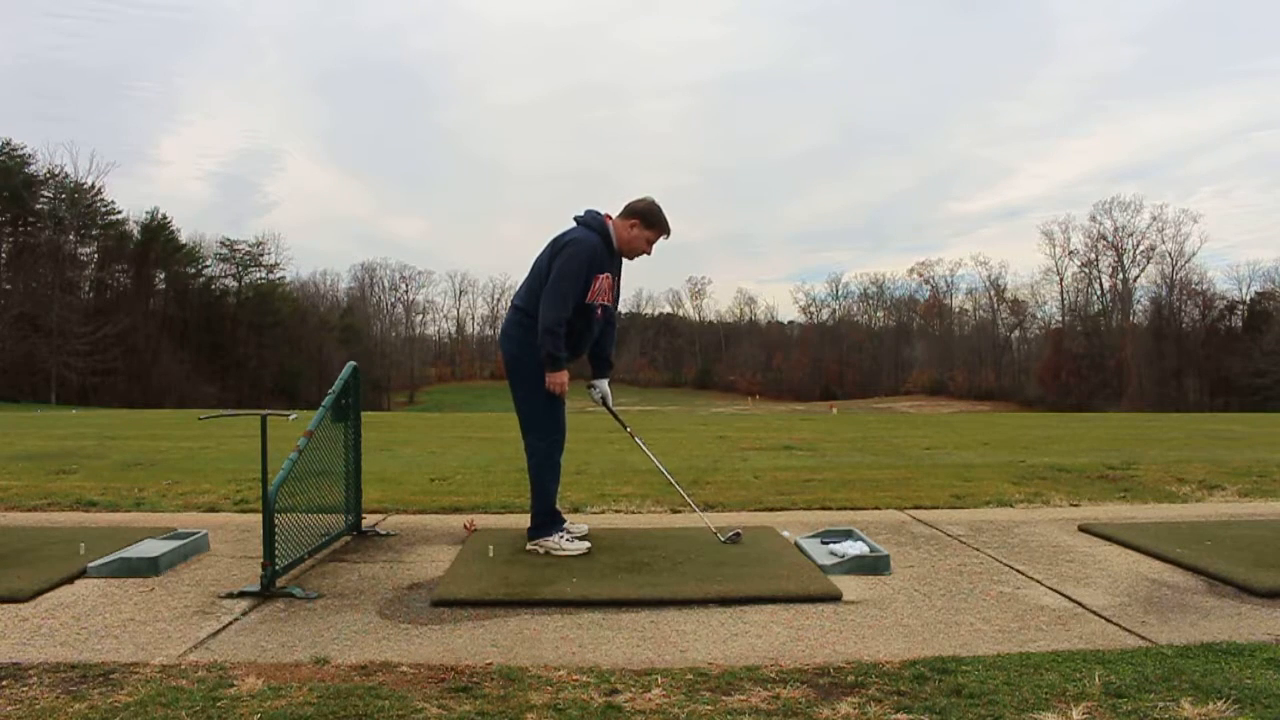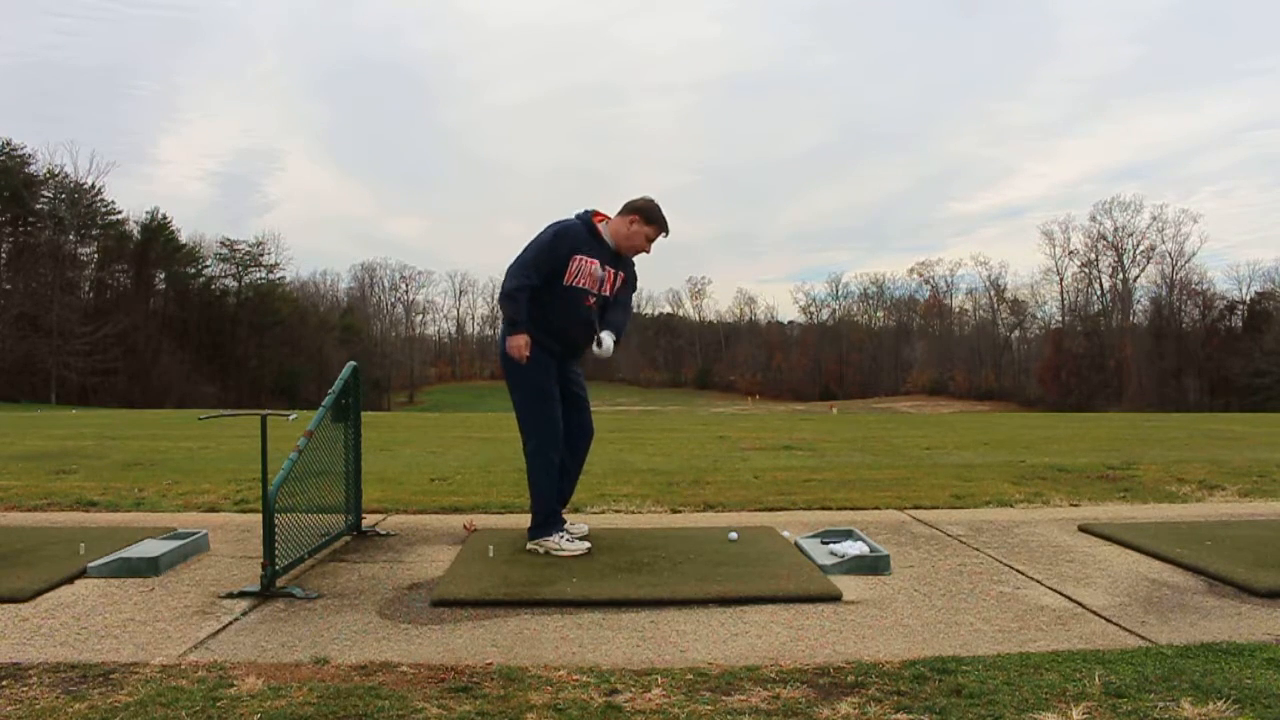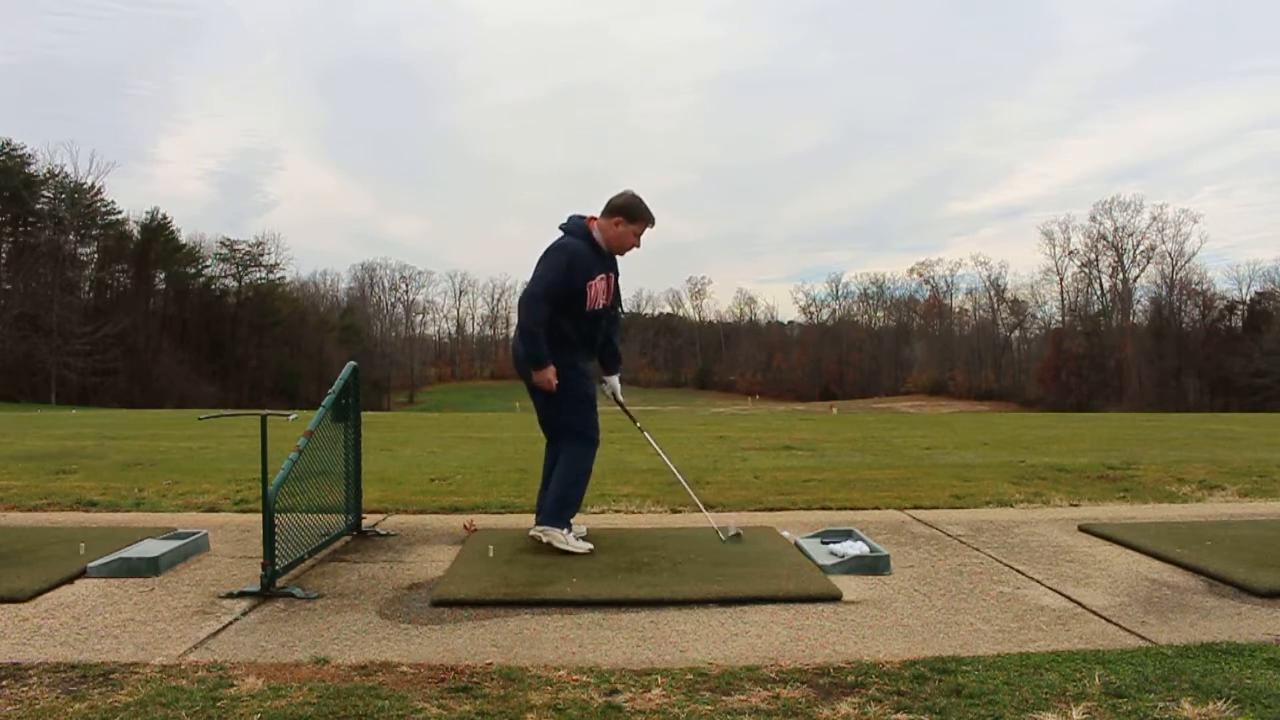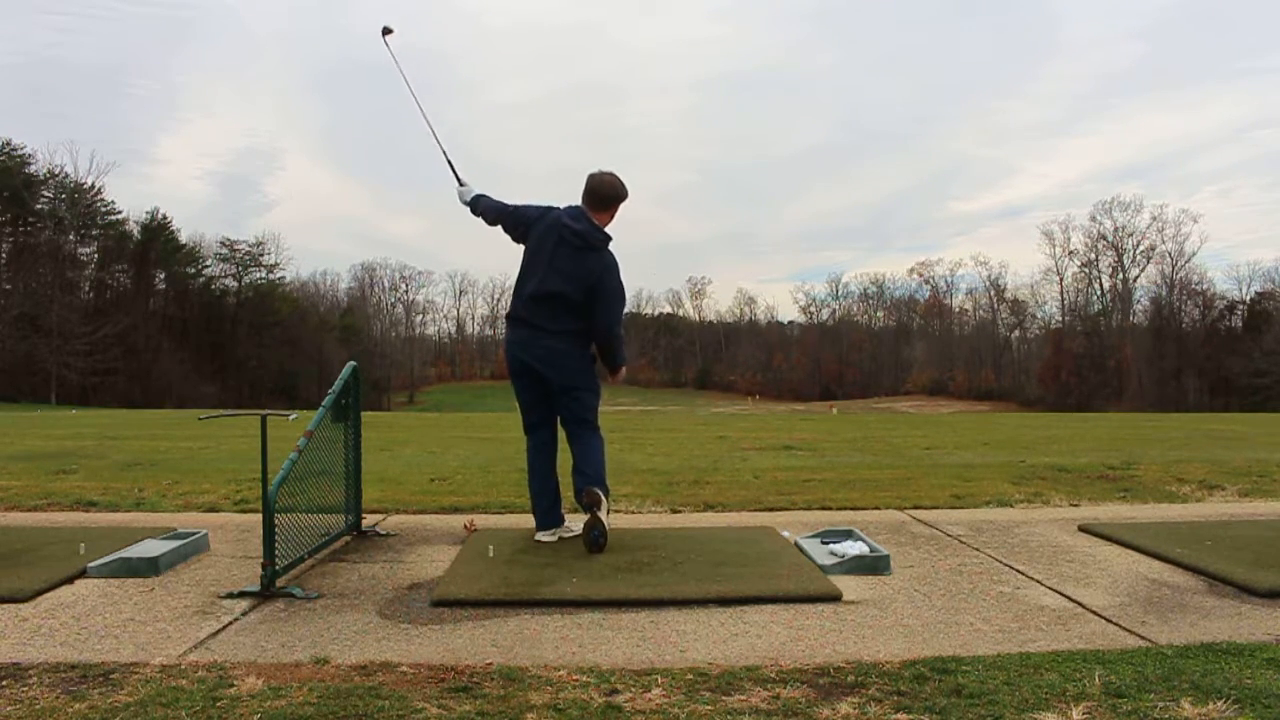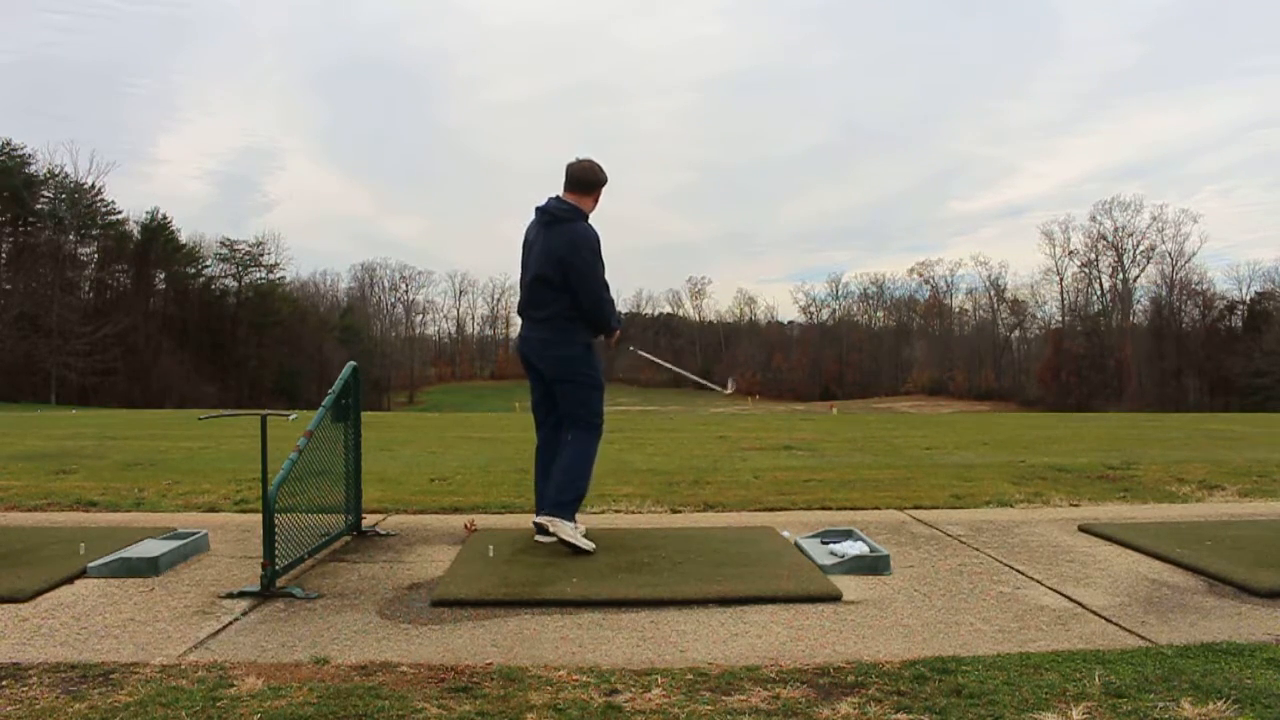
dt=1s
person 1, frame 1
left shoulder: (610, 257)
right shoulder: (582, 246)
left elbow: (605, 320)
right elbow: (553, 307)
left wrist: (601, 374)
right wrist: (555, 364)
left hip: (545, 350)
right hip: (529, 345)
left knee: (552, 435)
right knee: (545, 436)
left ankle: (549, 519)
right ankle: (542, 530)
person 1, frame 2
left shoulder: (623, 268)
right shoulder: (565, 234)
left elbow: (619, 309)
right elbow: (518, 276)
left wrist: (609, 335)
right wrist: (517, 328)
left hip: (564, 356)
right hip: (528, 349)
left knee: (578, 433)
right knee: (545, 437)
left ankle: (552, 515)
right ankle: (544, 529)
person 1, frame 3
left shoulder: (606, 259)
right shoulder: (571, 253)
left elbow: (608, 316)
right elbow: (531, 304)
left wrist: (611, 369)
right wrist: (541, 362)
left hip: (565, 359)
right hip: (549, 363)
left knee: (563, 436)
right knee: (581, 437)
left ankle: (551, 516)
right ankle: (553, 522)
person 1, frame 4
left shoulder: (543, 222)
right shoulder: (602, 261)
left elbow: (500, 212)
right elbow: (606, 324)
left wrist: (472, 198)
right wrist: (616, 364)
left hip: (521, 344)
right hip: (566, 353)
left knee: (539, 433)
right knee: (584, 429)
left ankle: (547, 521)
right ankle: (593, 491)
person 1, frame 5
left shoulder: (537, 226)
right shoulder: (580, 234)
right elbow: (594, 294)
left wrist: (599, 325)
right wrist: (611, 327)
left hip: (533, 338)
right hip: (567, 344)
left knee: (550, 429)
right knee: (585, 427)
left ankle: (547, 517)
right ankle: (559, 513)
